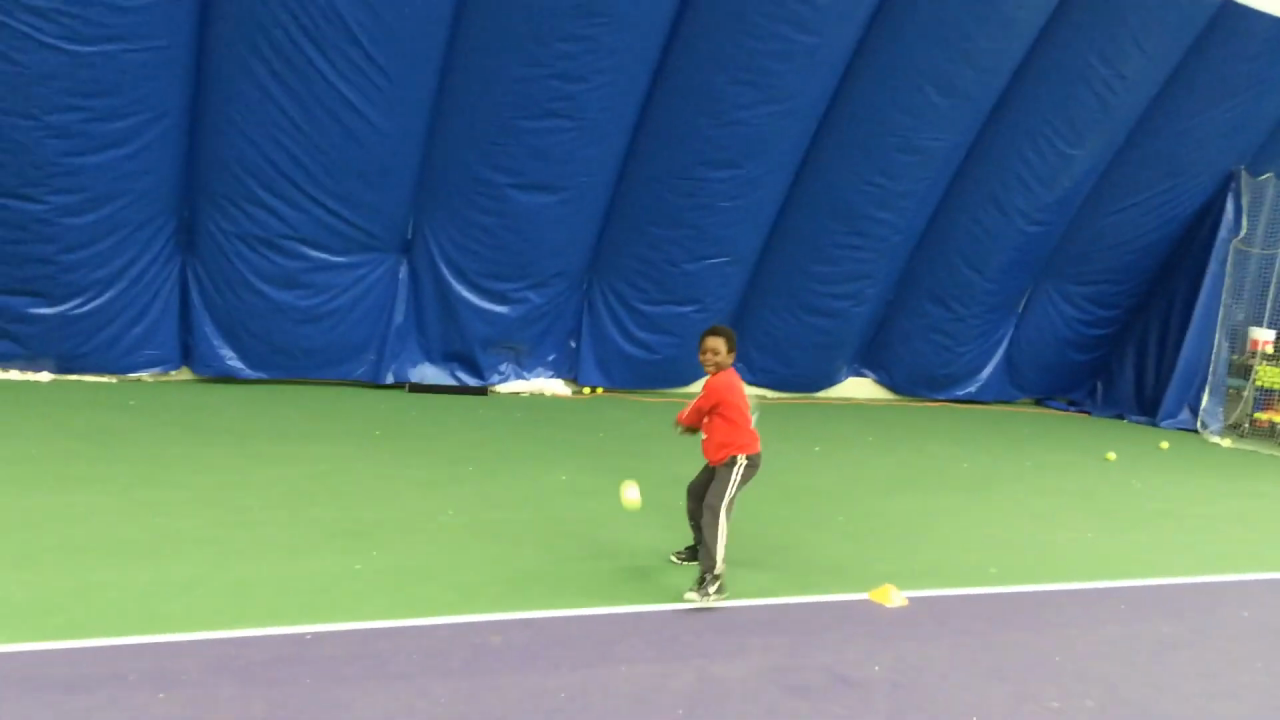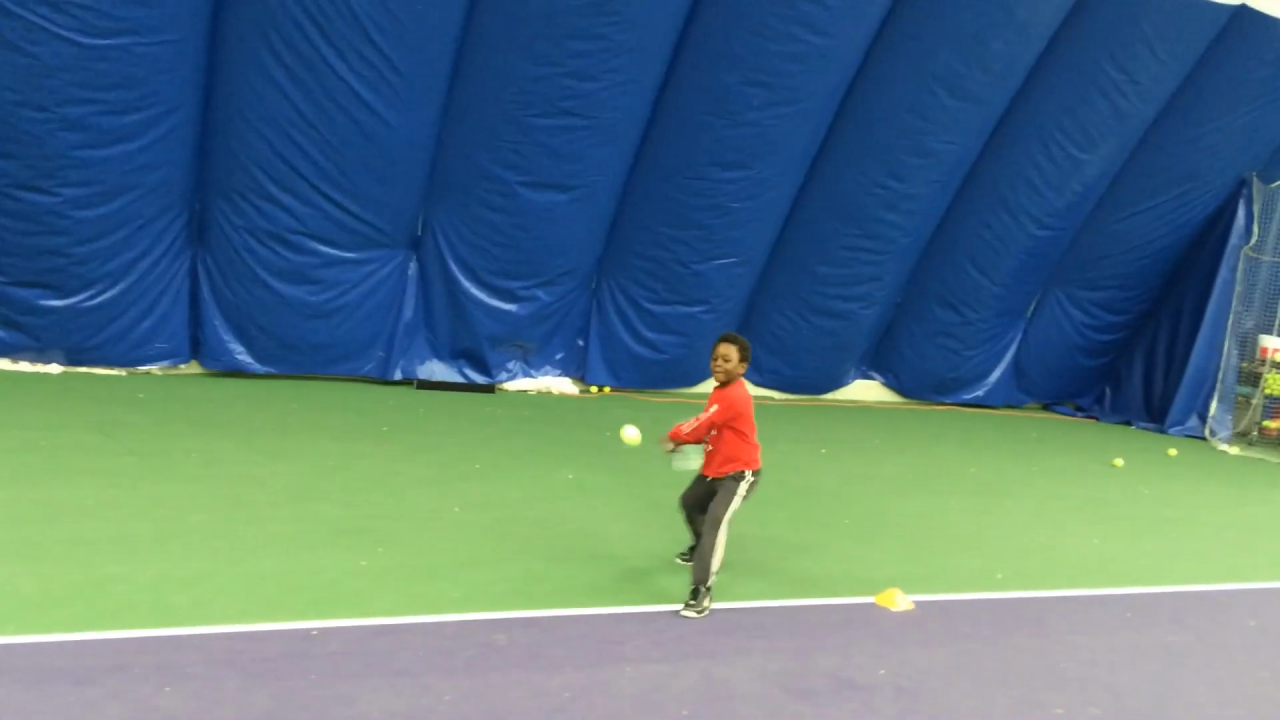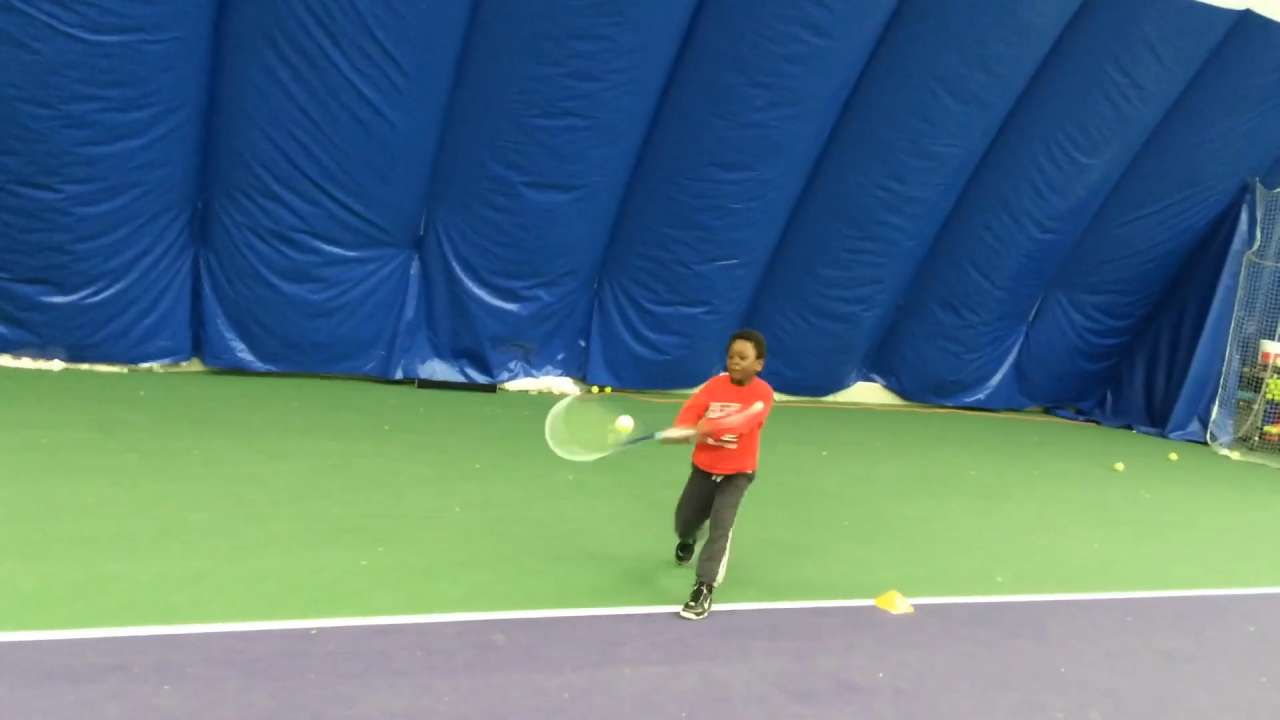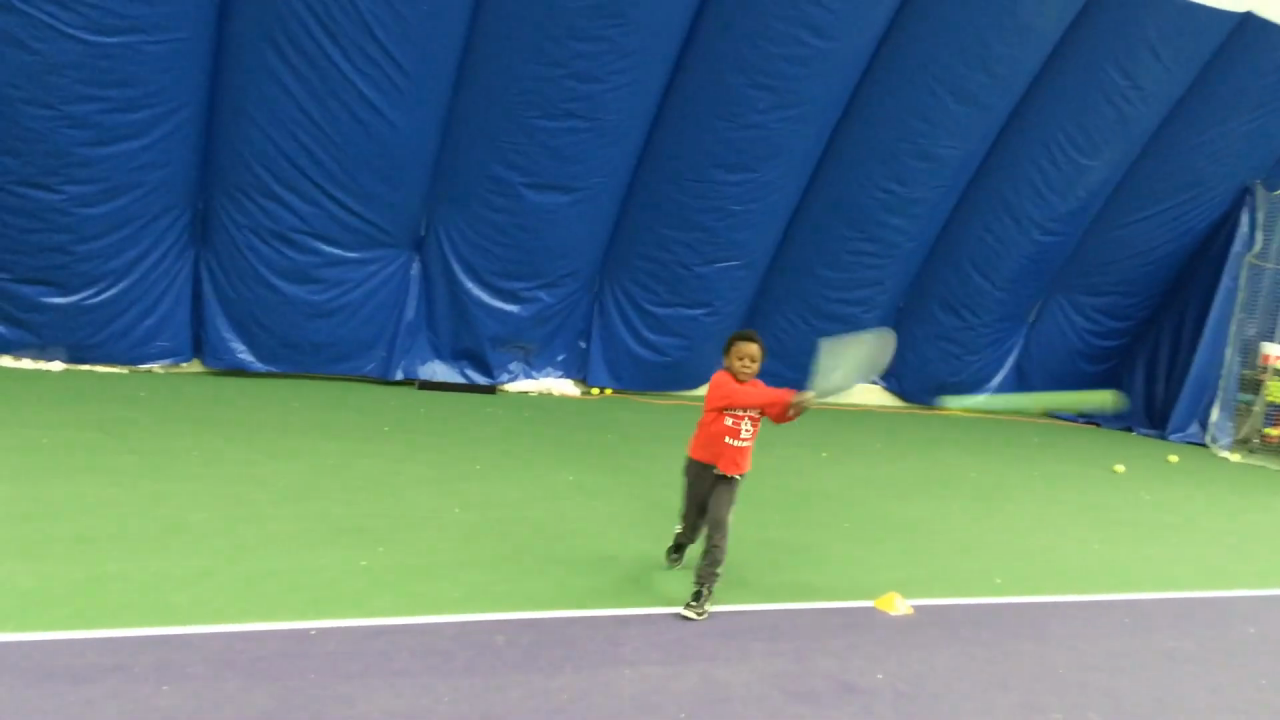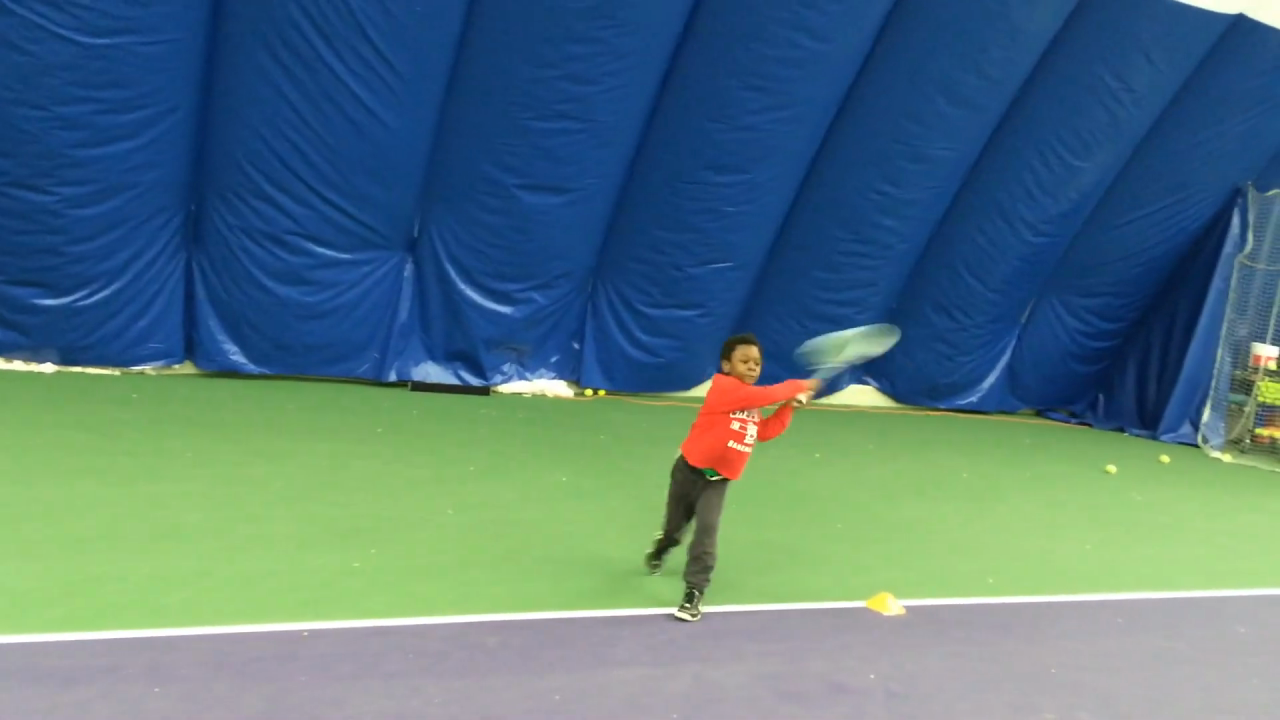
dt=0.1s
person 1, frame 1
left shoulder: (720, 384)
right shoulder: (721, 381)
left elbow: (692, 415)
left wrist: (684, 421)
right wrist: (694, 423)
left hip: (739, 459)
right hip: (719, 457)
left knee: (714, 508)
right knee: (696, 494)
left ankle: (712, 579)
right ankle: (701, 547)
person 1, frame 2
left shoulder: (733, 398)
right shoulder: (722, 392)
left elbow: (699, 428)
right elbow: (706, 425)
left wrist: (674, 436)
right wrist: (684, 435)
left hip: (740, 472)
right hip: (716, 469)
left knee: (715, 521)
right knee: (690, 503)
left ankle: (702, 589)
right ankle: (702, 550)
person 1, frame 3
left shoulder: (762, 393)
right shoulder: (716, 384)
left elbow: (743, 423)
right elbow: (693, 408)
left wrist: (704, 429)
right wrist: (685, 429)
left hip: (738, 473)
right hip: (706, 468)
left knee: (721, 526)
right knee: (685, 518)
left ankle: (703, 590)
right ankle: (686, 544)
person 1, frame 4
left shoulder: (762, 392)
right shoulder: (720, 382)
left elbow: (778, 414)
right elbow: (746, 396)
left wrist: (795, 406)
right wrist: (788, 397)
left hip: (733, 472)
right hip: (701, 465)
left knee: (717, 525)
right knee: (692, 519)
left ankle: (704, 590)
right ankle: (680, 544)
person 1, frame 5
left shoulder: (755, 401)
right shoulder: (721, 386)
left elbow: (768, 433)
right elbow: (762, 395)
left wrist: (790, 403)
right wrist: (798, 388)
left hip: (720, 476)
right hip: (691, 467)
left knee: (707, 530)
right knee: (676, 521)
left ankle: (694, 591)
right ankle: (662, 546)
